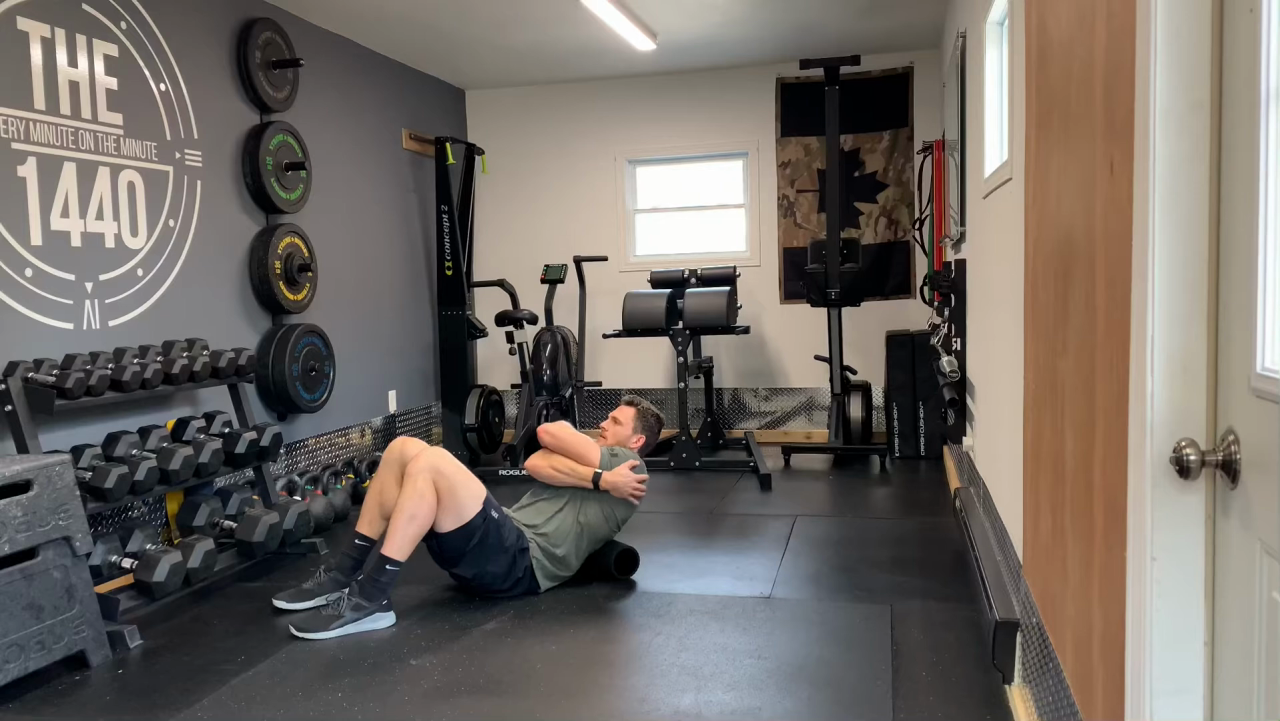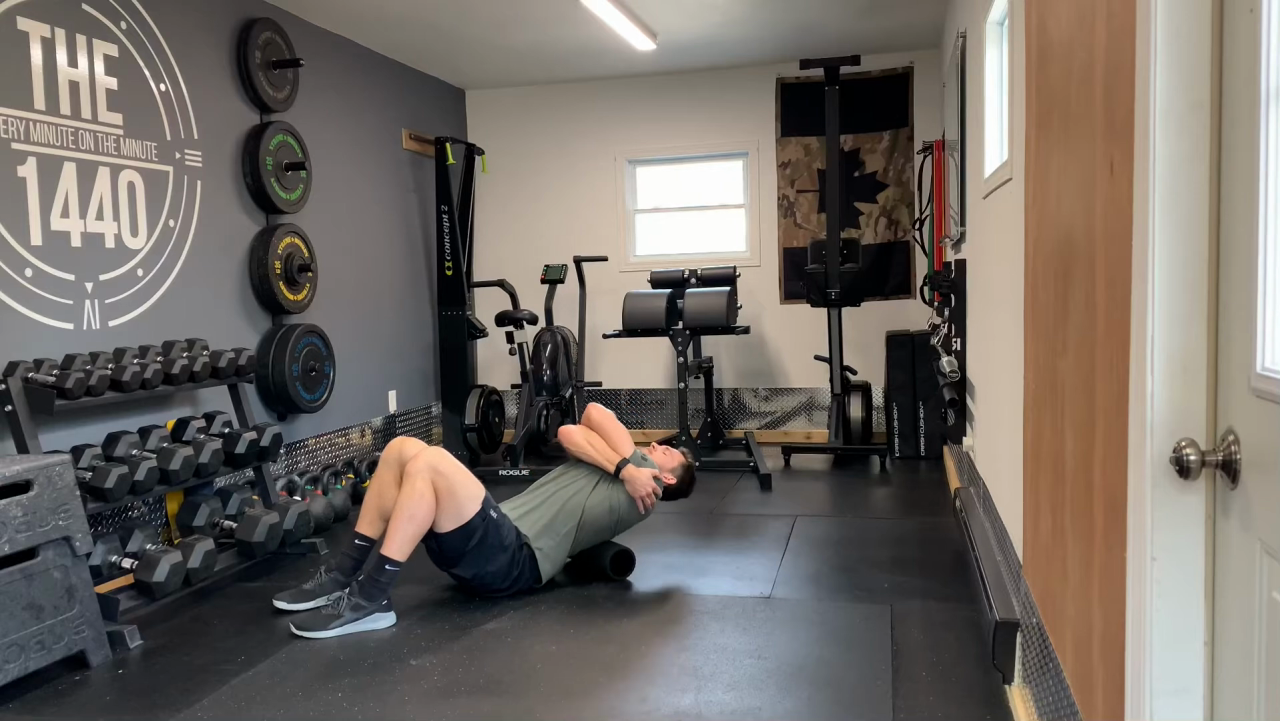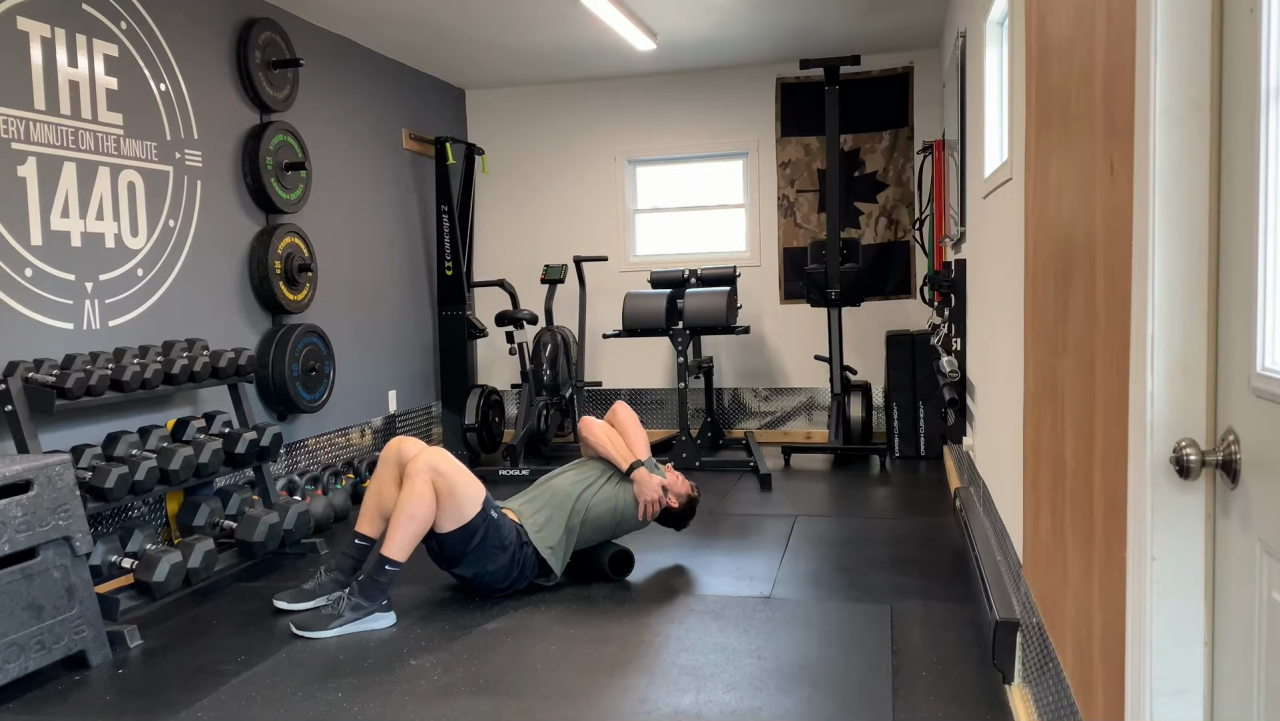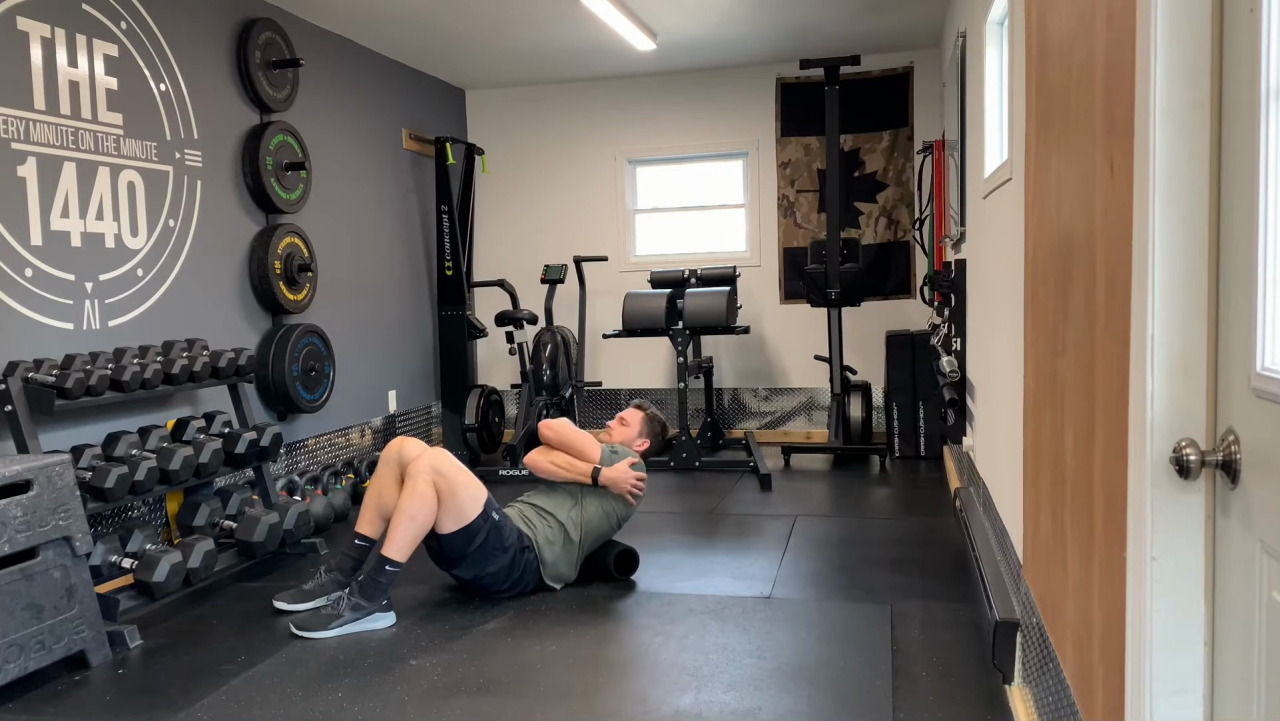
dt=1s
person 1, frame 1
left shoulder: (629, 468)
right shoulder: (600, 469)
left elbow: (550, 432)
right elbow: (536, 464)
right wrist: (599, 478)
left hip: (514, 563)
right hip: (494, 545)
left knee: (430, 461)
right knee: (404, 448)
left ankle: (370, 599)
right ankle: (344, 573)
person 1, frame 2
left shoulder: (643, 482)
right shoulder: (608, 468)
left elbow: (594, 413)
right elbow: (569, 433)
right wrist: (621, 467)
left hip: (508, 558)
right hip: (491, 538)
left knee: (429, 462)
right knee: (404, 449)
left ankle: (370, 599)
right ankle: (344, 573)
person 1, frame 3
left shoulder: (644, 487)
right shoulder: (615, 470)
right elbow: (588, 426)
left hip: (509, 555)
right hip: (492, 533)
left knee: (429, 462)
right knee: (402, 449)
left ankle: (369, 599)
right ankle: (345, 572)
person 1, frame 4
left shoulder: (628, 467)
right shoulder: (601, 467)
left elbow: (551, 429)
right elbow: (536, 461)
right wrist: (597, 475)
left hip: (515, 560)
right hip: (495, 543)
left knee: (432, 462)
right knee: (403, 449)
left ankle: (369, 599)
right ankle: (343, 574)
